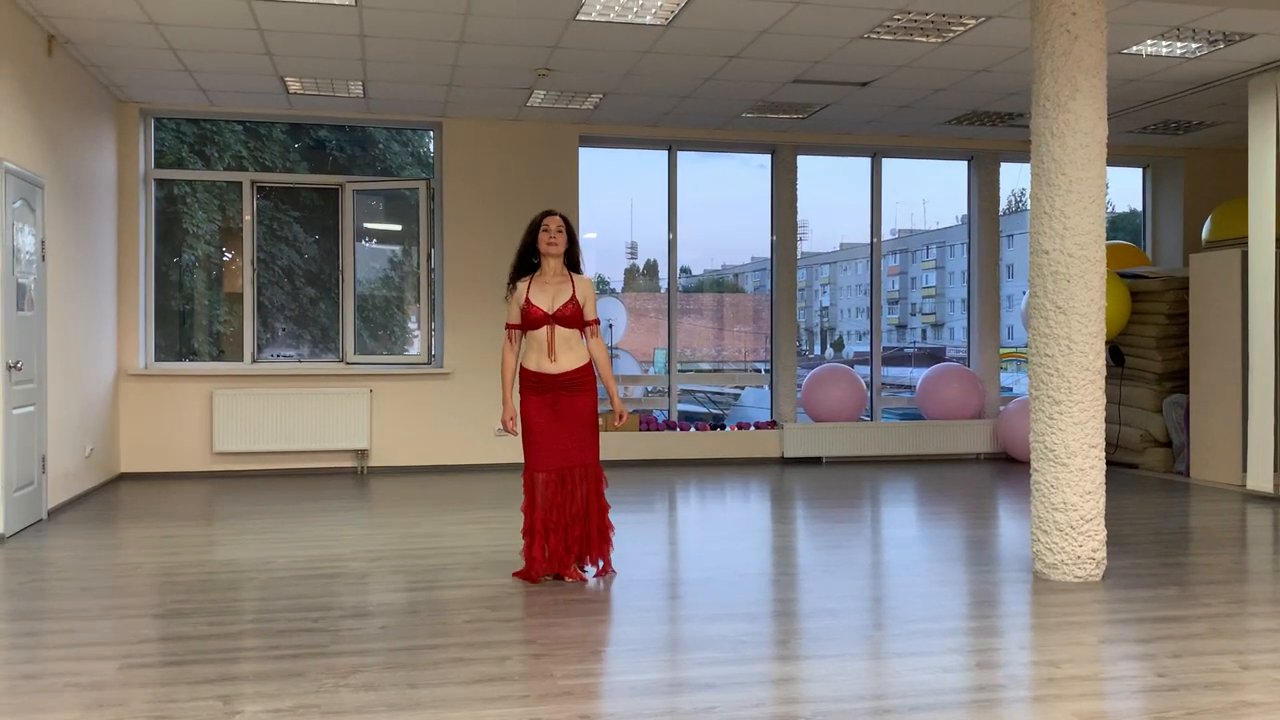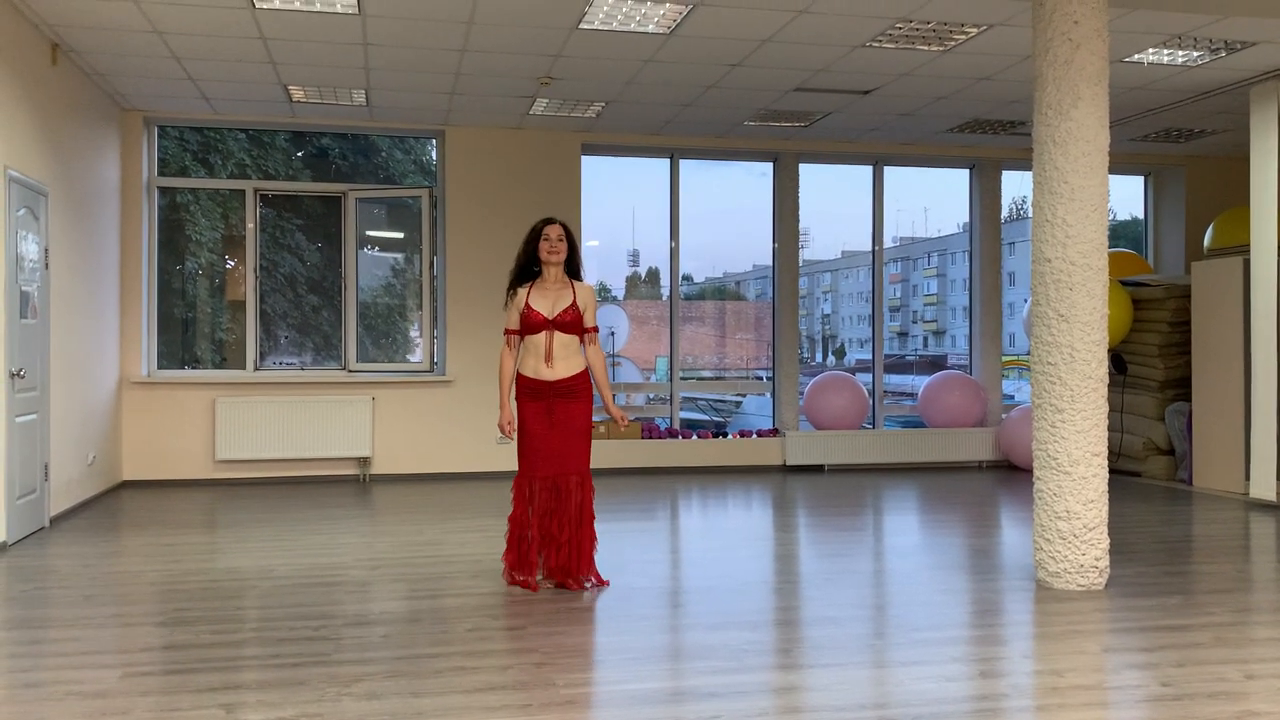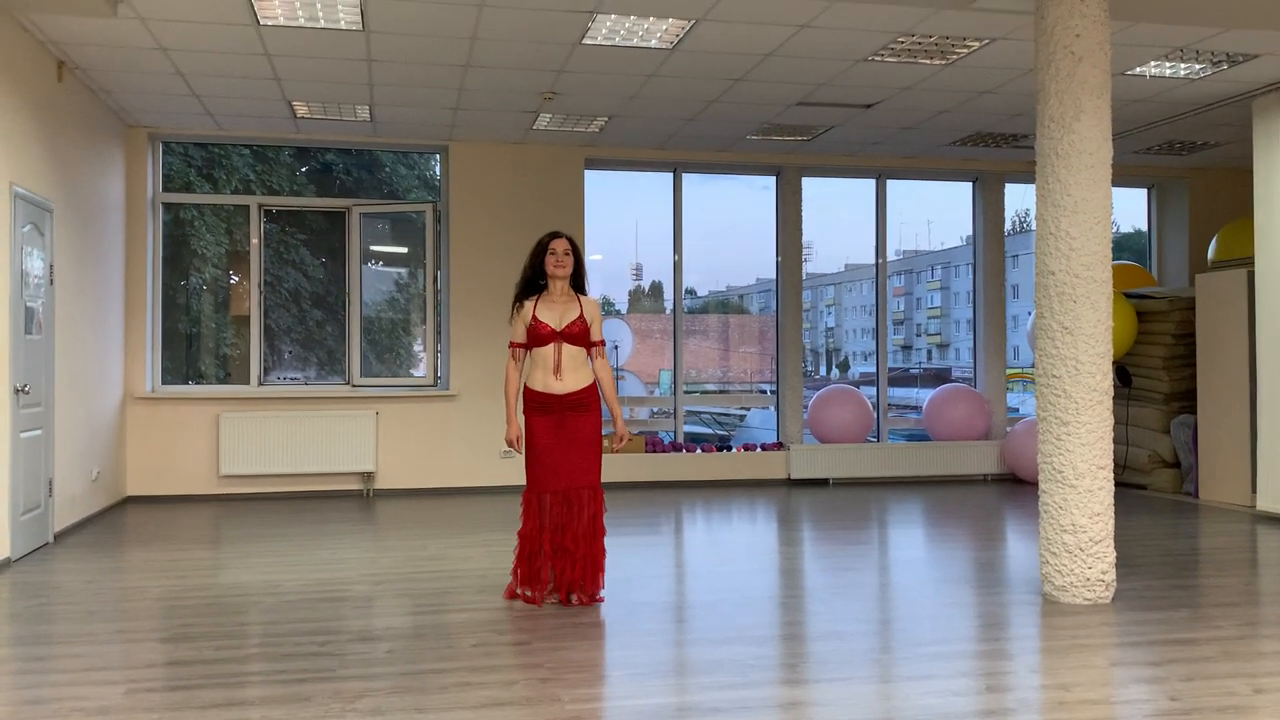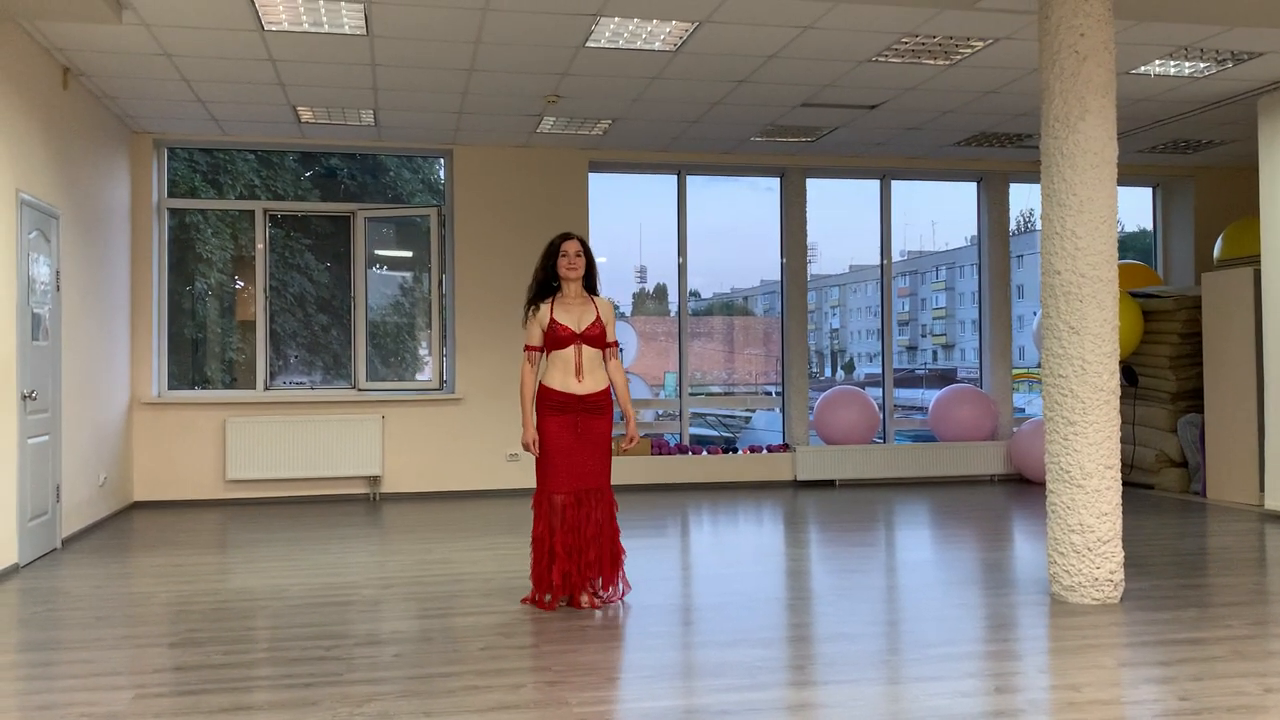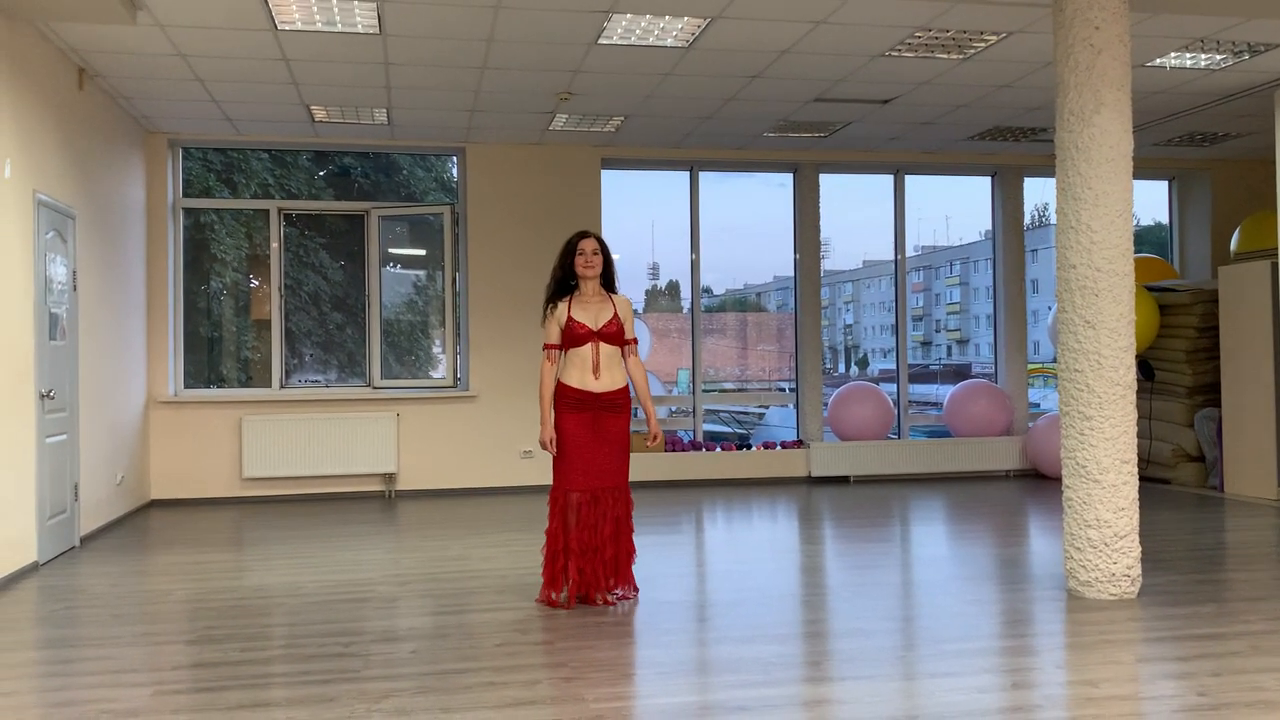
dt=0.5s
person 1, frame 1
left shoulder: (582, 286)
right shoulder: (520, 288)
left elbow: (595, 341)
right elbow: (511, 346)
left wrist: (614, 395)
right wrist: (507, 401)
left hip: (578, 387)
right hip: (535, 390)
left knee: (577, 470)
right knee: (541, 472)
left ankle: (572, 559)
right ankle: (543, 559)
person 1, frame 2
left shoulder: (583, 293)
right shoulder: (520, 294)
left elbow: (592, 349)
right elbow: (509, 350)
left wrist: (609, 402)
right wrist: (504, 405)
left hip: (574, 394)
right hip: (532, 396)
left knee: (573, 477)
right knee: (537, 478)
left ankle: (571, 567)
right ankle: (539, 566)
person 1, frame 3
left shoulder: (589, 307)
right shoulder: (526, 308)
left elbow: (600, 362)
right elbow: (514, 364)
left wrist: (618, 417)
right wrist: (511, 419)
left hip: (583, 408)
right hip: (540, 409)
left knee: (582, 491)
right knee: (545, 491)
left ankle: (578, 582)
right ankle: (543, 581)
person 1, frame 4
left shoulder: (604, 308)
right shoulder: (541, 311)
left elbow: (614, 363)
right elbow: (529, 367)
left wrist: (630, 417)
right wrist: (527, 422)
left hip: (597, 410)
right hip: (555, 409)
left knee: (594, 493)
right knee: (557, 493)
left ankle: (589, 583)
right ankle: (555, 584)
person 1, frame 5
left shoulder: (621, 306)
right shoulder: (559, 309)
left elbow: (633, 361)
right elbow: (549, 365)
left wrist: (651, 415)
right wrist: (545, 421)
left hip: (615, 407)
right hip: (572, 407)
left knee: (611, 491)
right knee: (573, 490)
left ankle: (607, 580)
right ankle: (571, 581)
